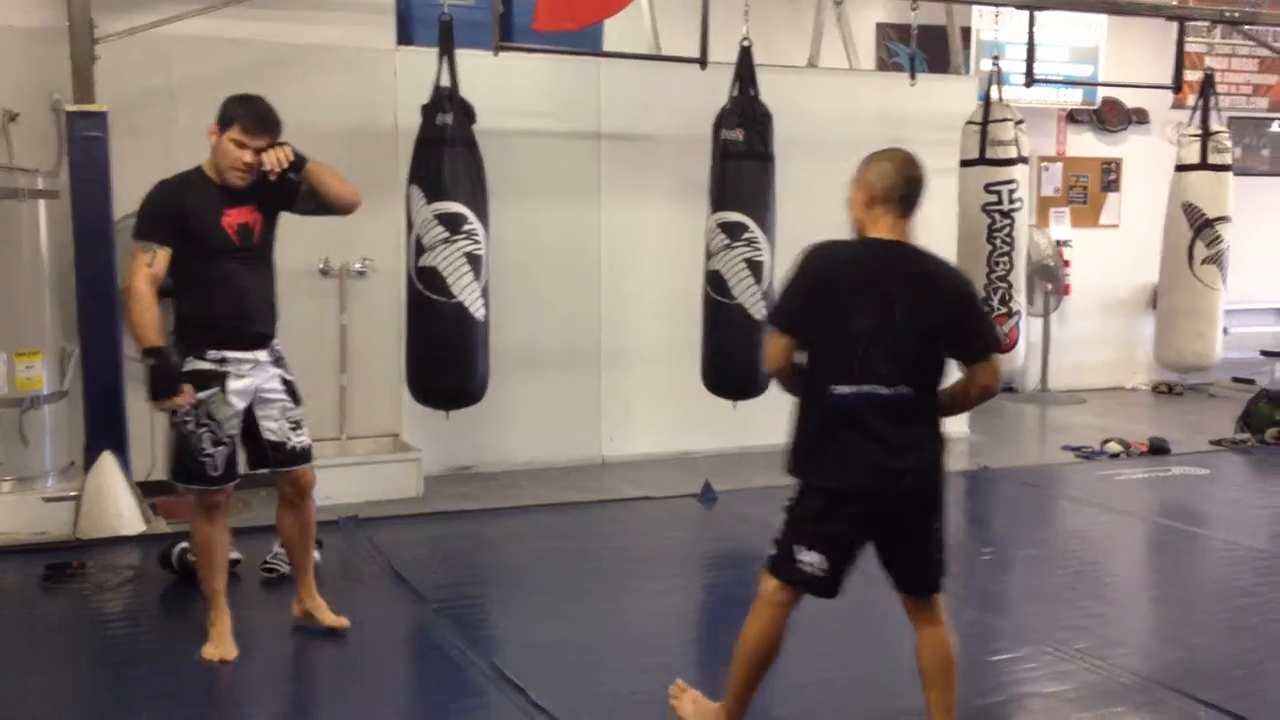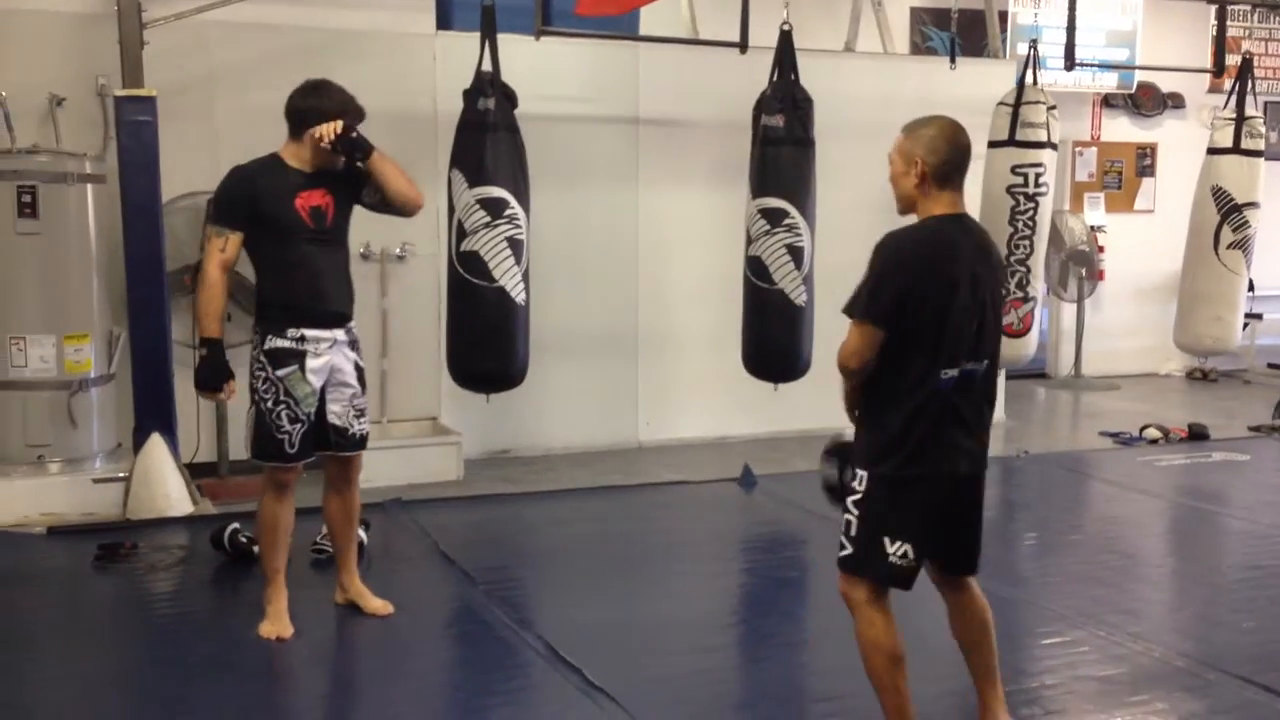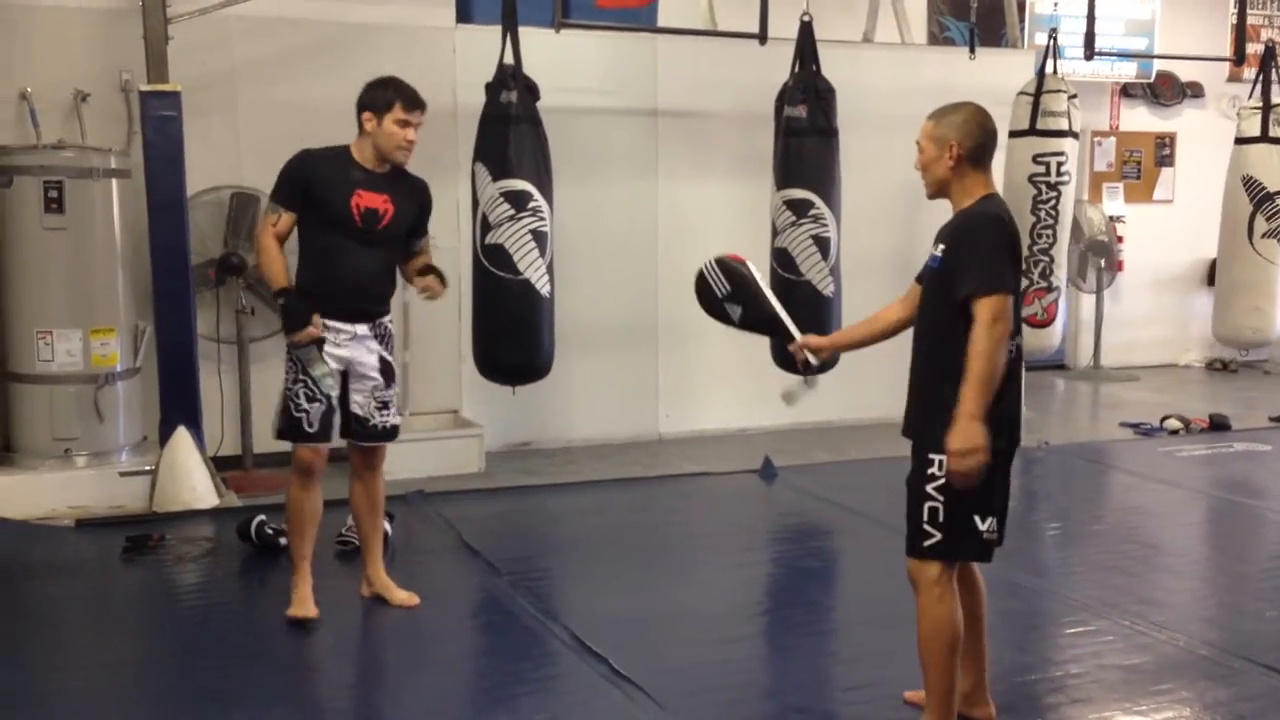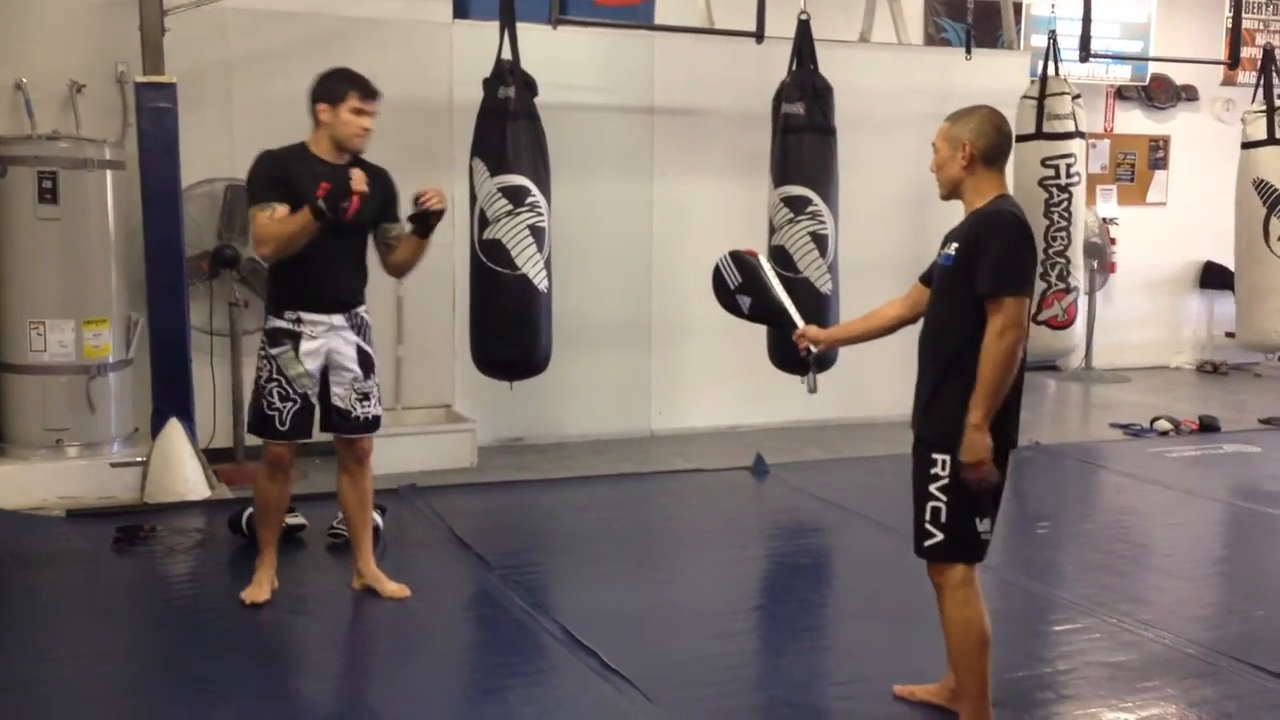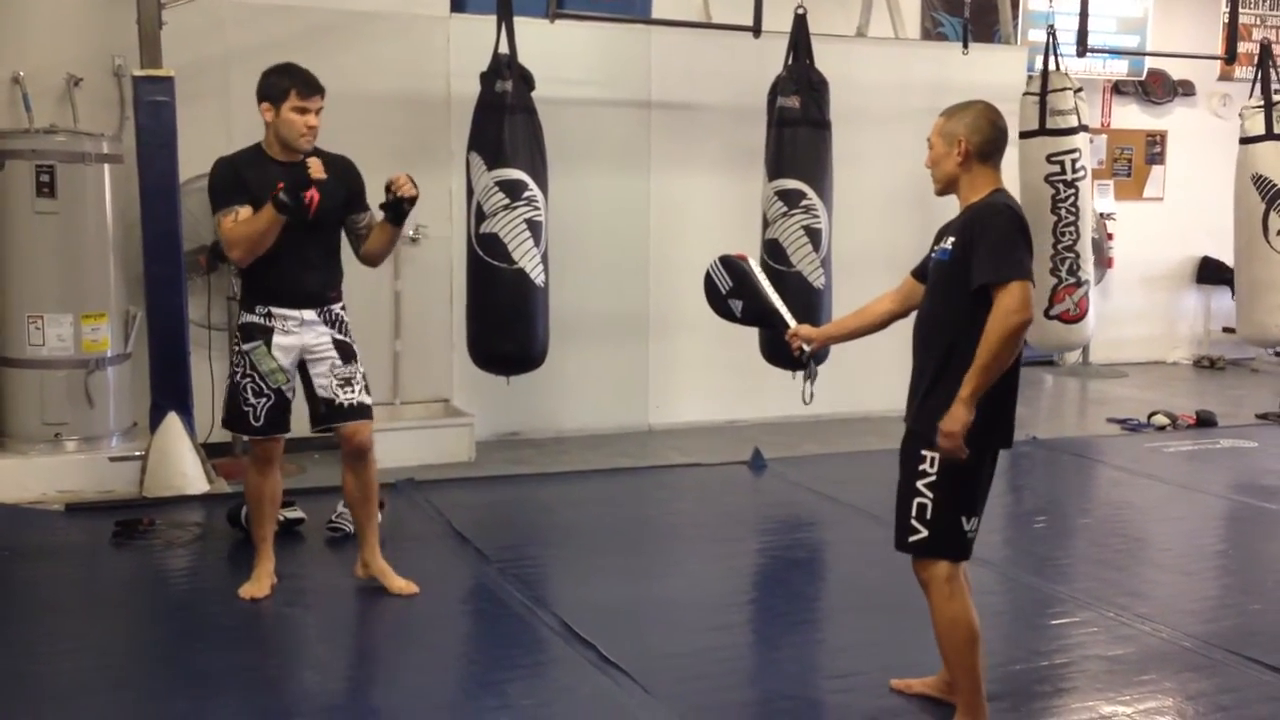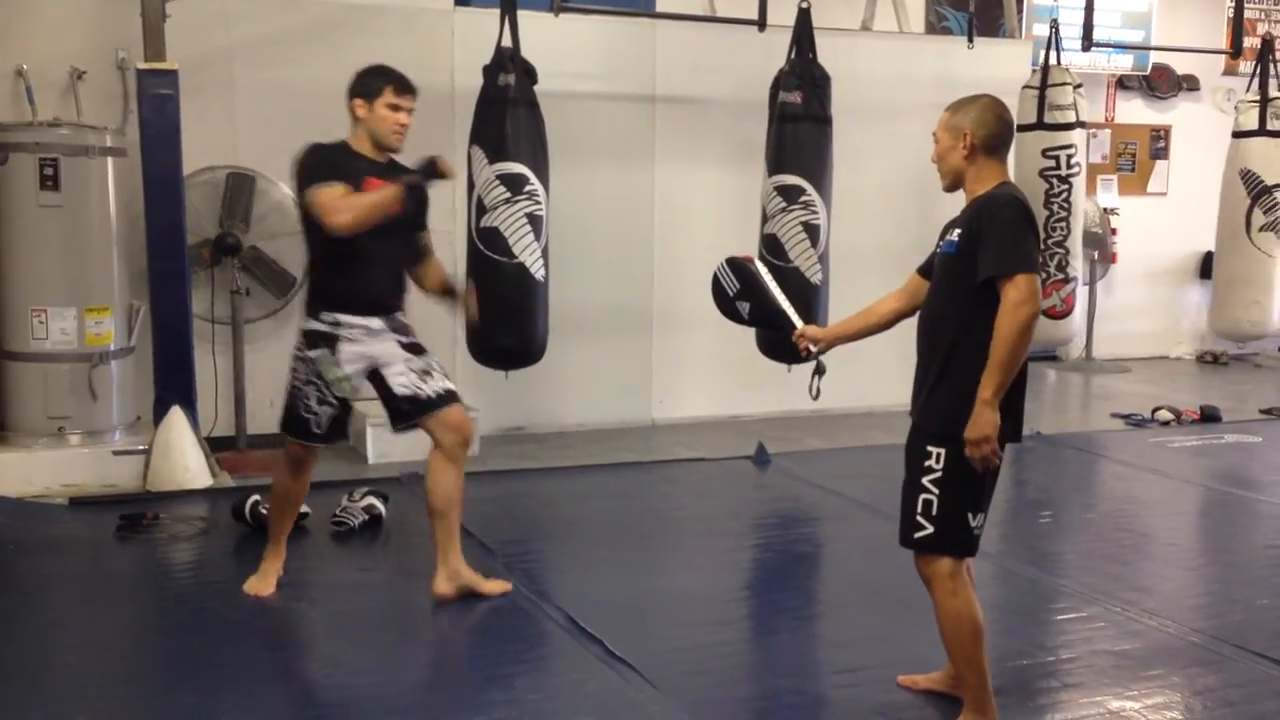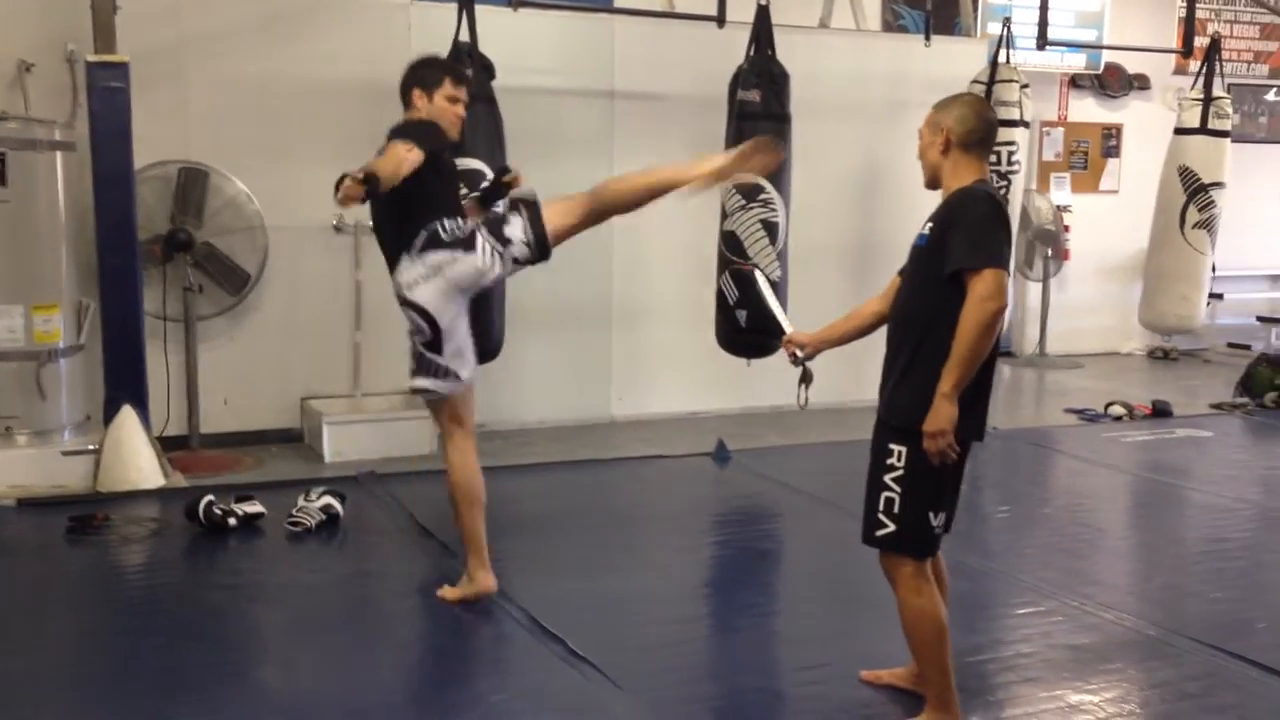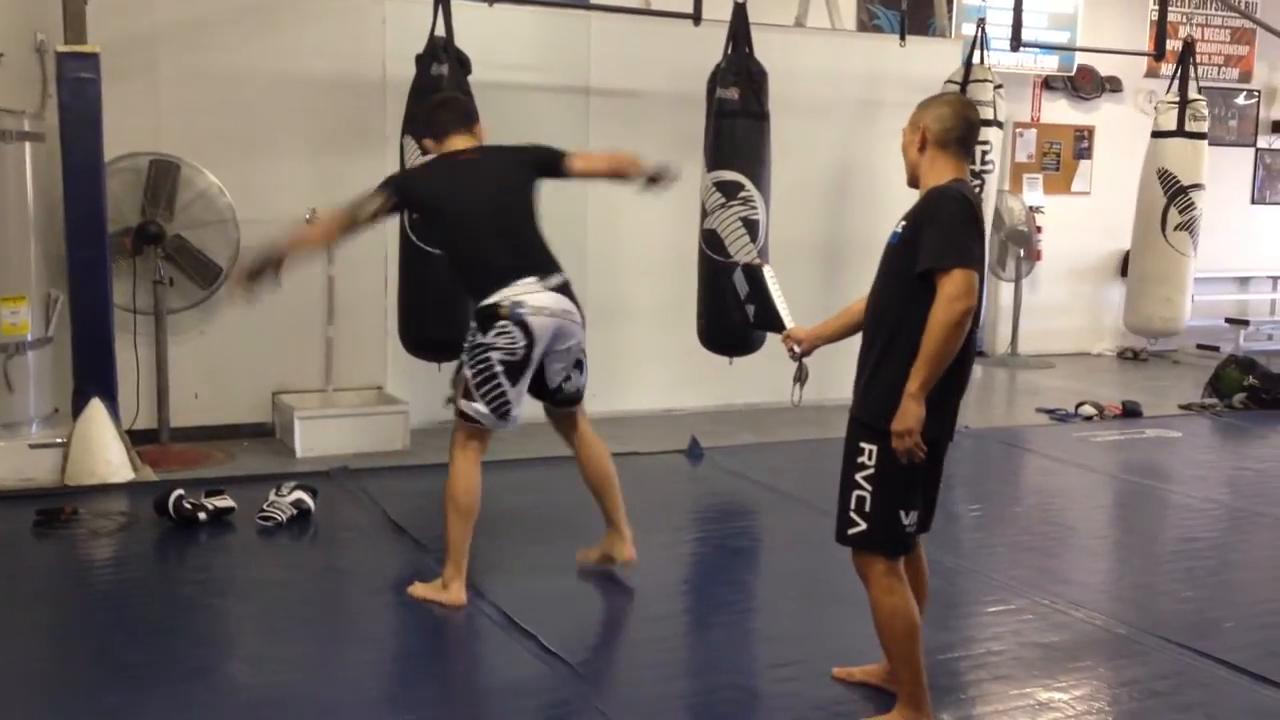
dt=0.5s
person 1, frame 1
left shoulder: (822, 265)
right shoulder: (947, 283)
left elbow: (777, 361)
right elbow: (985, 381)
left hip: (834, 470)
right hip: (913, 474)
left knee: (776, 594)
right knee: (925, 607)
person 1, frame 2
left shoulder: (903, 250)
right shoulder: (982, 248)
left elbow: (857, 355)
left wrist: (854, 393)
left hip: (900, 455)
right hip: (960, 448)
left knee: (863, 588)
right knee: (954, 576)
person 1, frame 3
left shoulder: (983, 226)
right shoulder: (967, 226)
left elbow: (993, 323)
right elbow: (912, 309)
left wrist: (970, 418)
right wrist: (832, 343)
left hip: (962, 434)
right hip: (942, 427)
left knee: (929, 569)
right knee: (954, 562)
person 1, frame 4
left shoulder: (1001, 225)
right shoulder: (968, 230)
left elbow: (1006, 328)
right elbow: (908, 306)
left wrist: (980, 427)
right wrist: (829, 336)
left hip: (965, 432)
right hip: (942, 425)
left knee: (952, 568)
right knee: (948, 562)
person 1, frame 5
left shoulder: (996, 218)
right shoulder: (960, 226)
left elbow: (1015, 312)
right elbow: (899, 301)
left wrist: (965, 401)
right wrist: (821, 334)
left hip: (958, 424)
right hip: (935, 419)
left knee: (936, 563)
right knee: (940, 557)
person 1, frame 6
left shoulder: (1001, 210)
right shoulder: (967, 219)
left elbow: (1022, 303)
right elbow: (906, 298)
left wrist: (988, 404)
right wrist: (829, 335)
left hip: (965, 419)
right hip: (941, 414)
left knee: (939, 560)
right knee: (948, 553)
person 1, frame 7
left shoulder: (975, 205)
right shoulder: (952, 211)
left elbow: (989, 298)
right elbow: (891, 300)
left wrist: (948, 397)
right wrist: (817, 340)
left hip: (930, 416)
right hip: (913, 410)
left knee: (903, 557)
right knee: (919, 549)
right ankle: (924, 670)
person 1, frame 8
left shoulder: (947, 205)
right shoulder: (939, 207)
left elbow: (958, 299)
right elbow: (886, 300)
left wrist: (914, 396)
right wrist: (815, 335)
left hip: (899, 415)
right hip: (897, 409)
left knee: (876, 556)
right knee: (902, 545)
right ankle: (897, 667)
person 2, frame 1
left shoulder: (268, 189)
right shoulder: (173, 196)
left elbow: (348, 200)
right elbow: (143, 283)
left wrist: (299, 162)
right wrist: (158, 360)
left hip: (266, 359)
right hip: (207, 365)
left knee: (299, 480)
right knee: (213, 497)
left ankle: (307, 596)
right ankle: (219, 620)
person 2, frame 2
left shoulder: (343, 176)
right shoulder: (249, 182)
left elbow: (411, 203)
right elbow: (215, 268)
left wrist: (362, 149)
right wrist: (211, 350)
left hip: (342, 341)
right hip: (285, 346)
left knee: (346, 466)
right knee: (282, 474)
left ankle: (349, 581)
right ankle: (276, 599)
person 2, frame 3
left shoulder: (413, 191)
right shoulder: (311, 168)
left elbow: (416, 257)
right elbow: (269, 238)
left wrist: (430, 274)
right wrist: (291, 299)
left hip: (374, 334)
right hip: (319, 332)
left knee: (370, 457)
right knee: (308, 459)
left ankle: (375, 574)
right ankle: (302, 584)
person 2, frame 4
left shoulder: (377, 181)
right shoulder: (276, 166)
left elbow: (395, 262)
right elbow: (268, 245)
left wrist: (423, 224)
right wrist: (327, 204)
left hip: (350, 326)
right hip: (291, 327)
left knee: (356, 449)
right knee: (278, 454)
left ankle: (366, 566)
right ankle: (265, 567)
person 2, frame 5
left shoulder: (341, 171)
right shoulder: (234, 171)
left elbow: (369, 252)
right elbow: (239, 251)
left wrist: (396, 215)
right wrist: (287, 194)
left hip: (326, 319)
right hip: (266, 324)
left knee: (358, 439)
right knee: (264, 449)
left ankle: (371, 556)
right ankle: (264, 563)
person 2, frame 6
left shoulder: (406, 183)
right shoulder: (321, 161)
left elbow: (419, 261)
right elbow: (338, 219)
left wrist: (451, 290)
right wrist: (412, 178)
left hip: (393, 329)
right hip: (334, 330)
left knee: (454, 431)
right knee: (301, 451)
left ankle: (451, 569)
right ankle: (274, 559)
person 2, frame 7
right shoulder: (416, 134)
right elbow: (395, 163)
left wrist: (491, 192)
right wrist: (364, 179)
left hip: (417, 283)
right hip: (455, 246)
left knee: (456, 429)
right knee: (591, 201)
left ankle: (477, 572)
right ankle: (707, 168)
person 2, frame 8
left shoulder: (421, 181)
right shoulder: (518, 158)
left elbow: (343, 221)
right elbow: (608, 163)
left wrist: (276, 257)
right wrist: (649, 172)
left hip: (506, 317)
right hip: (561, 303)
left knee: (469, 445)
right knee: (573, 425)
left ankle: (452, 582)
right ankle: (620, 539)
